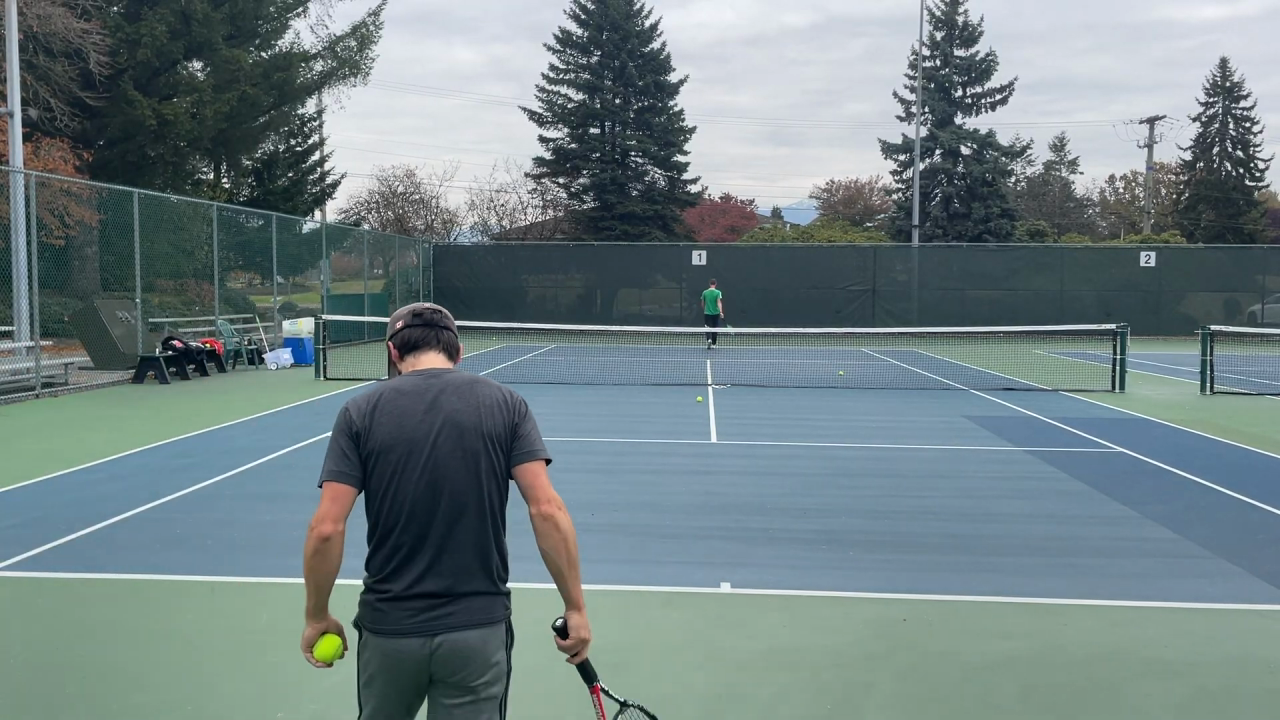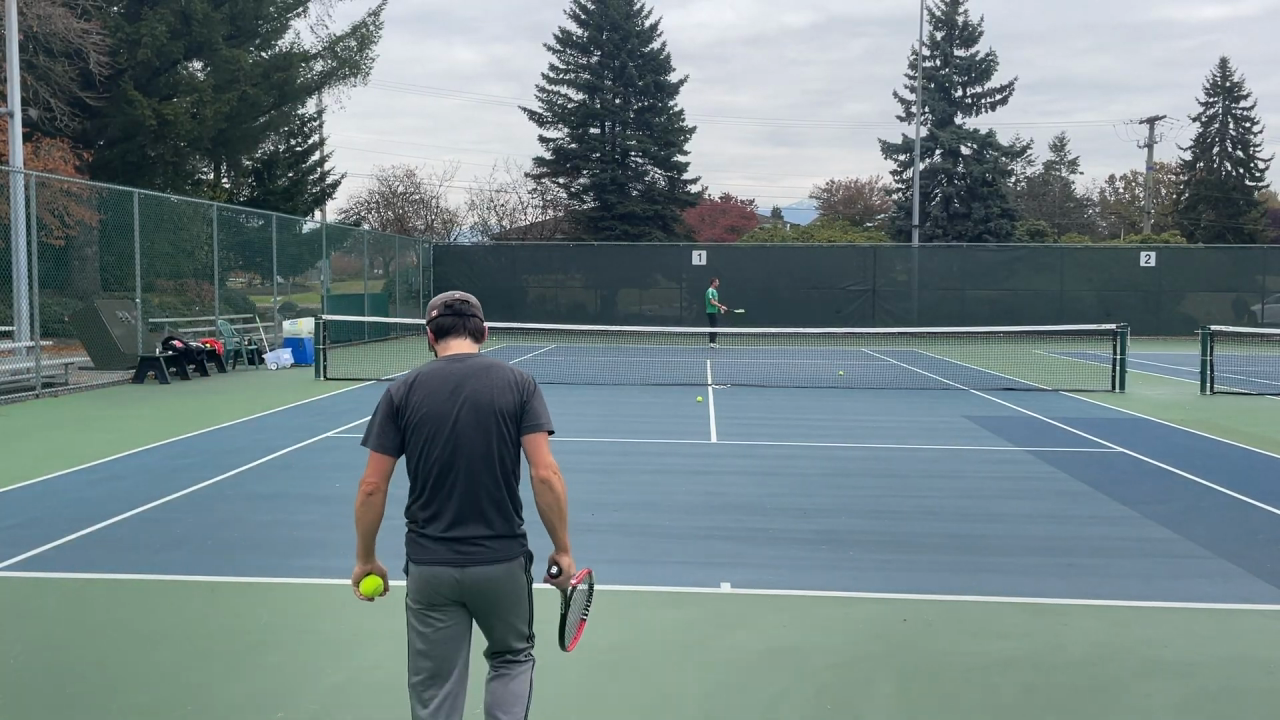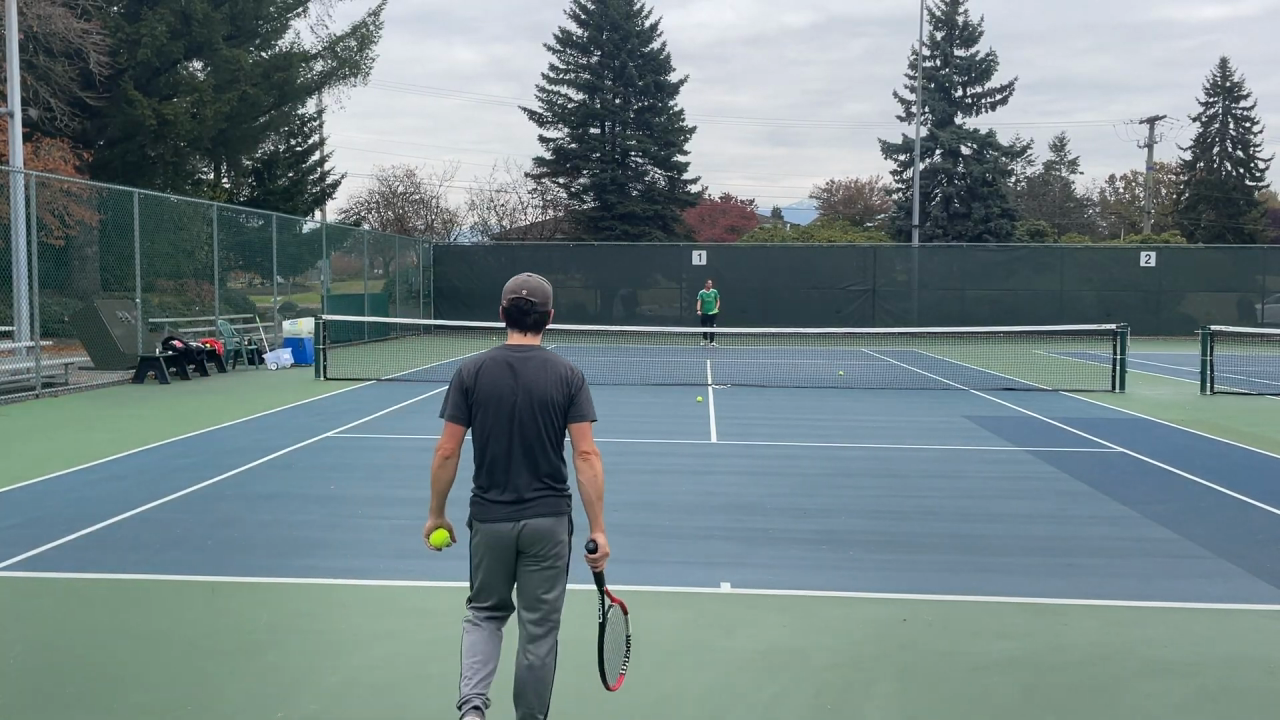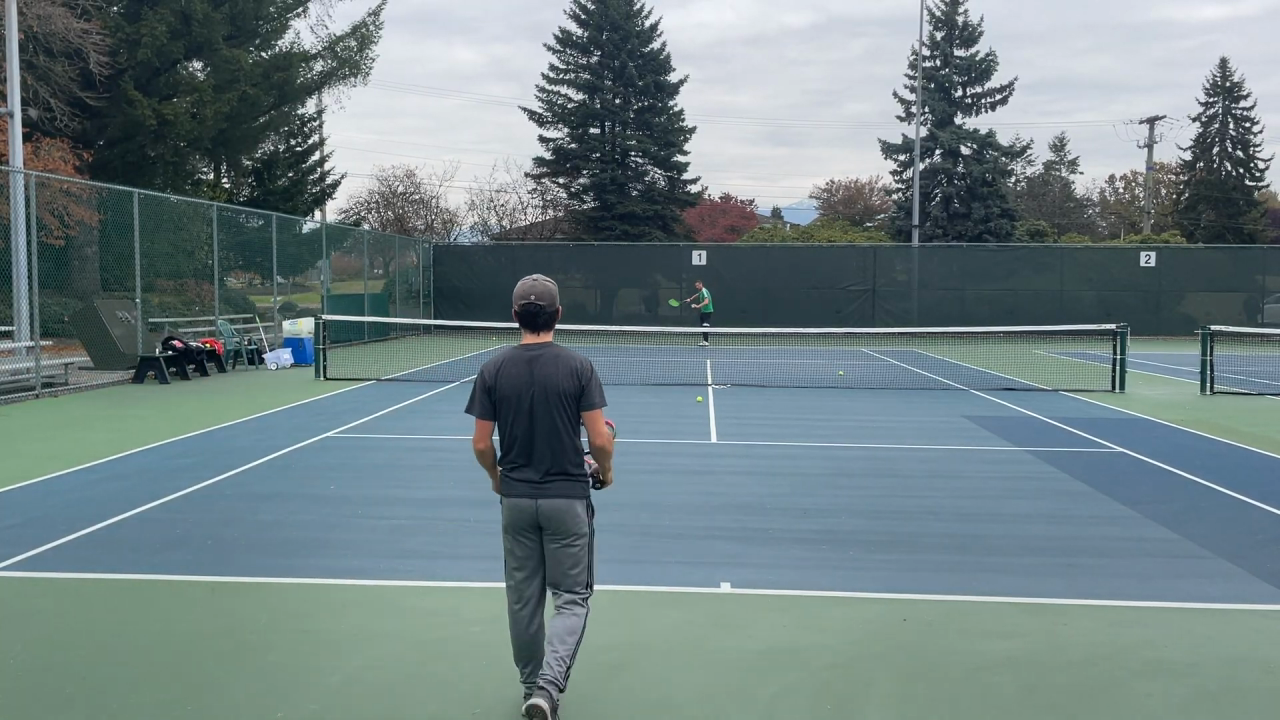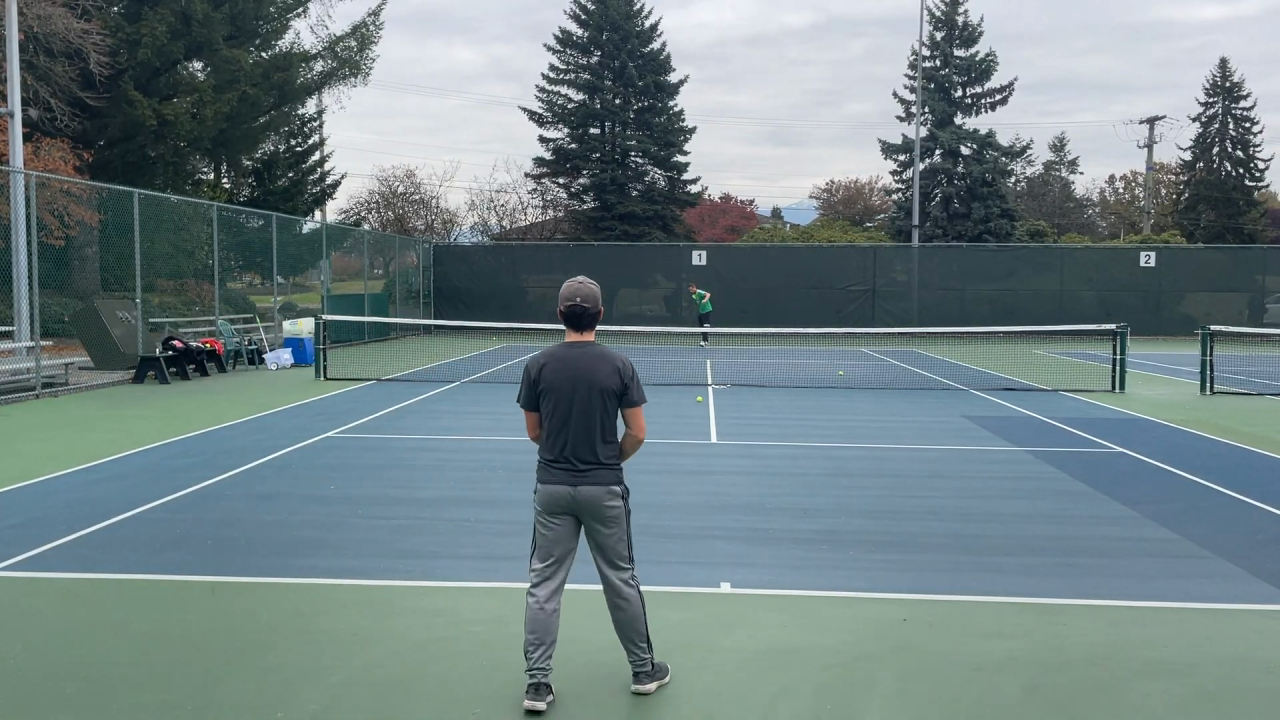
dt=0.5s
person 1, frame 1
left shoulder: (361, 411)
right shoulder: (505, 404)
left elbow: (326, 530)
right elbow: (547, 510)
left wrist: (316, 615)
right wrist: (575, 606)
left hip: (388, 628)
right hip: (479, 626)
person 1, frame 2
left shoulder: (403, 390)
right shoulder: (518, 383)
left elbow: (372, 486)
right elbow: (545, 473)
left wrist: (366, 557)
right wrist: (561, 548)
left hip: (429, 566)
right hip: (501, 561)
right knee: (511, 663)
person 1, frame 3
left shoulder: (471, 371)
right shoulder: (568, 375)
left elbow: (447, 452)
right elbow: (586, 455)
left wrist: (436, 513)
right wrist: (598, 528)
left hip: (489, 519)
right hip: (548, 520)
left knee: (485, 616)
right knee: (539, 630)
person 1, frame 4
left shoulder: (493, 369)
right shoulder: (578, 367)
left elbow: (481, 444)
right elbow: (600, 439)
left wrist: (496, 474)
right wrist: (605, 471)
left hip: (516, 499)
right hip: (568, 498)
left knee: (522, 597)
right knee: (571, 599)
person 1, frame 5
left shoulder: (538, 364)
right shoulder: (619, 365)
left elbow: (534, 432)
right elbow: (636, 435)
left hip: (552, 487)
right hip: (603, 489)
left knee: (544, 581)
right knee: (619, 579)
left ankle: (538, 679)
right ankle: (643, 669)
